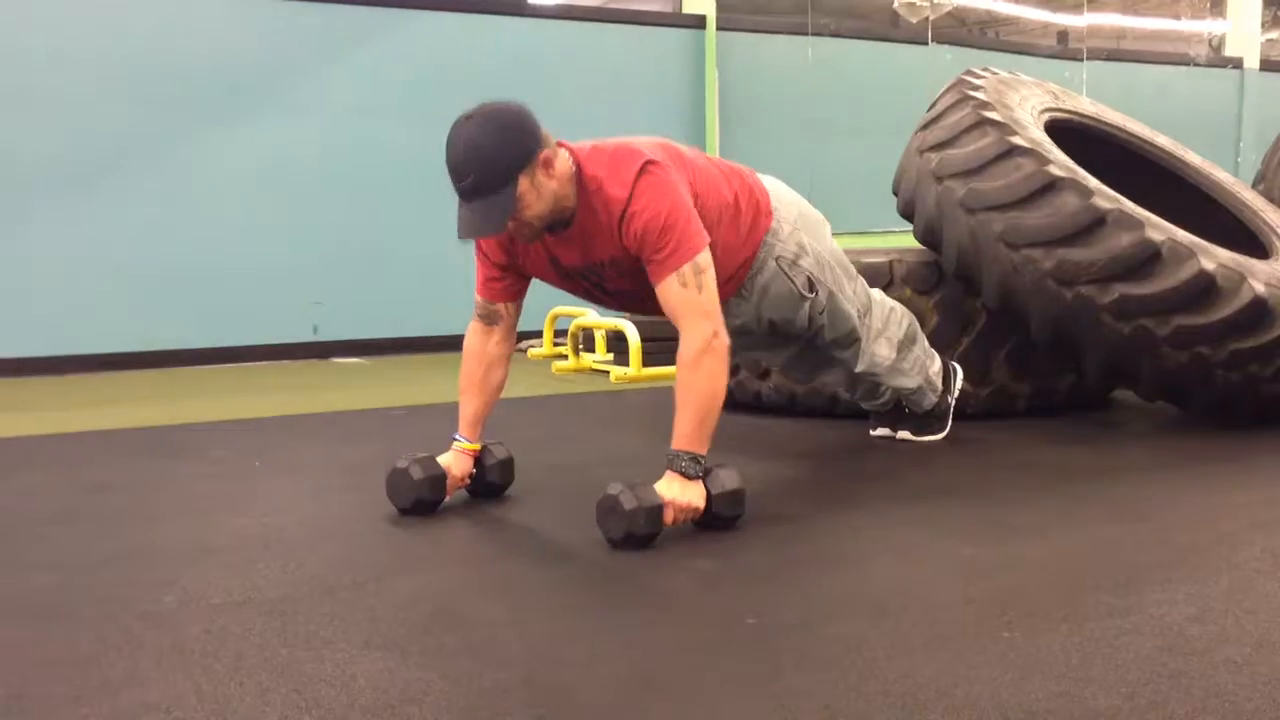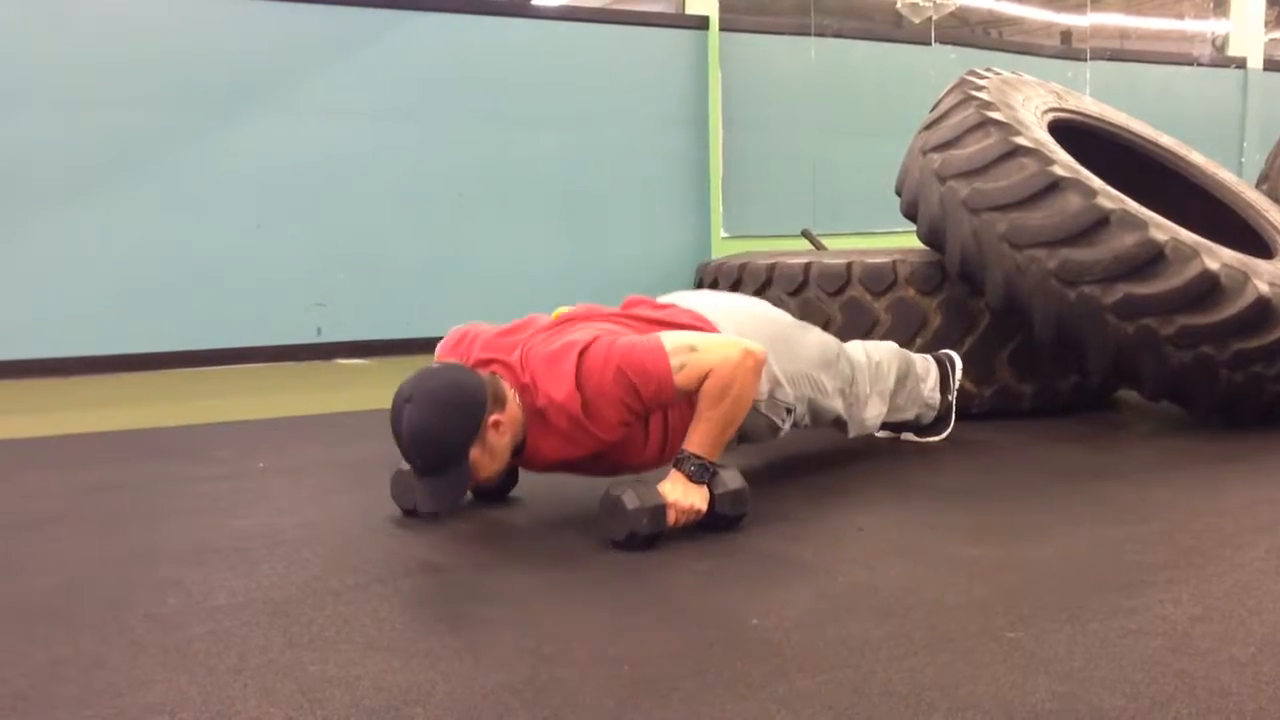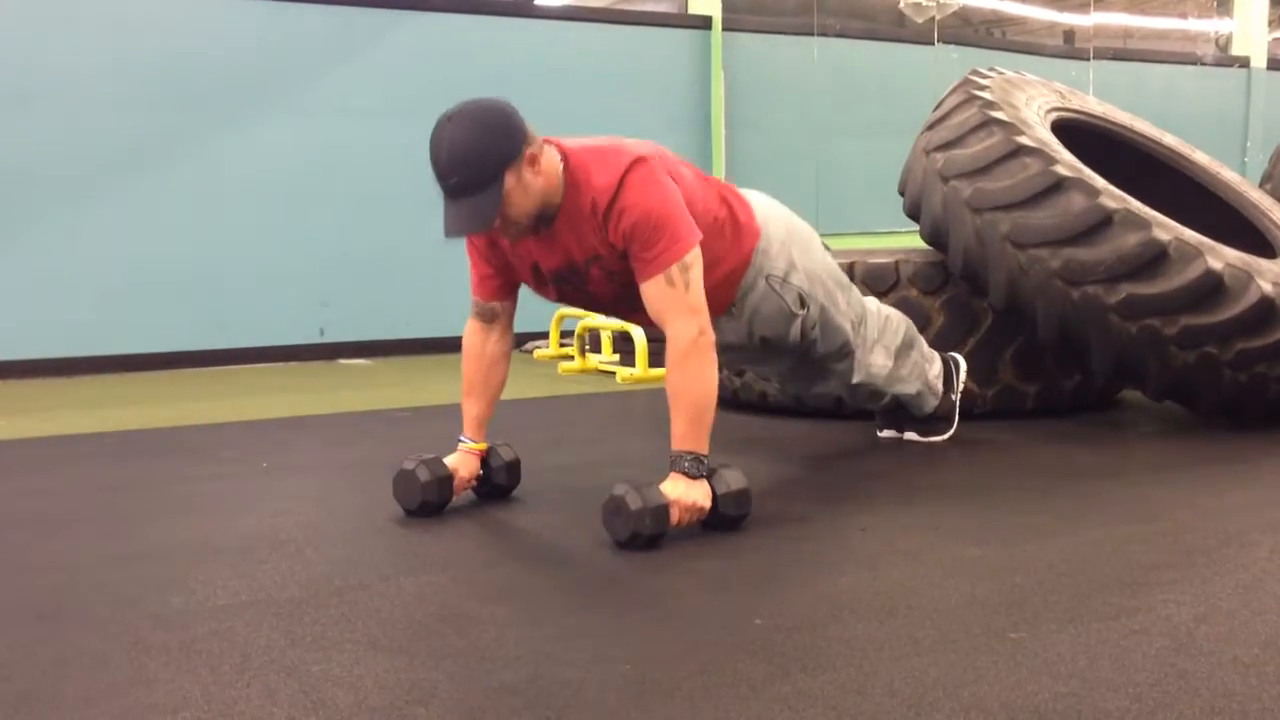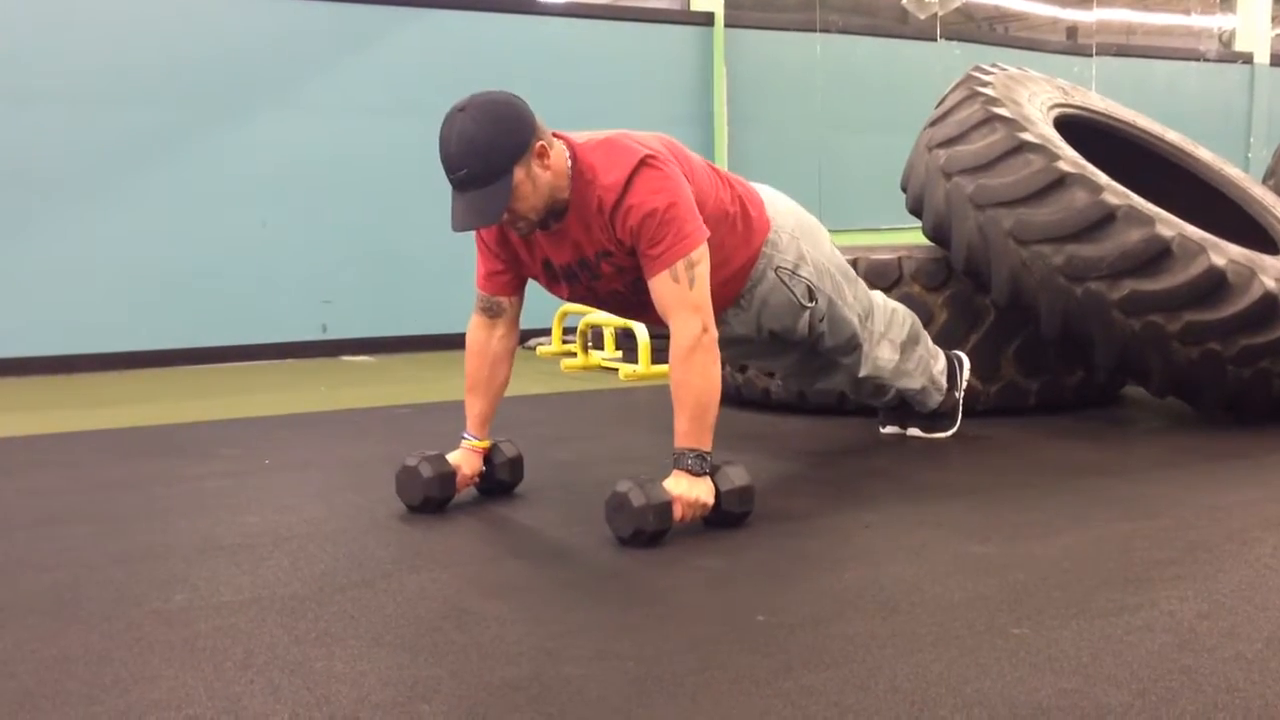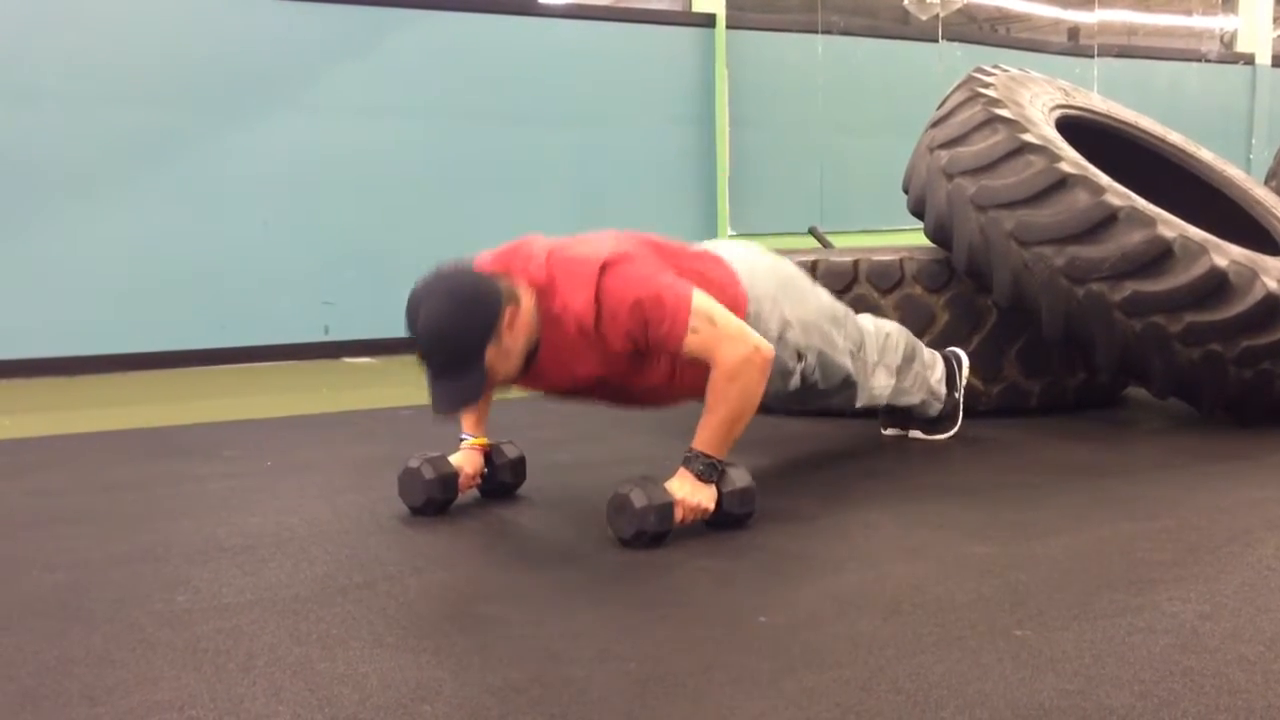
dt=0.7s
person 1, frame 1
left shoulder: (640, 193)
right shoulder: (505, 219)
left elbow: (705, 336)
right elbow: (491, 327)
left wrist: (685, 469)
right wrist: (465, 444)
left hip: (766, 244)
right hip: (704, 278)
left knee: (861, 334)
right knee: (814, 359)
left ankle: (931, 386)
right ankle: (891, 401)
person 1, frame 2
left shoulder: (586, 388)
right shoulder: (464, 358)
left elbow: (743, 358)
left wrist: (692, 471)
right wrist: (457, 470)
left hip: (731, 350)
right hip: (670, 332)
left knee: (847, 386)
left ankle: (929, 379)
right ankle: (908, 378)
person 1, frame 3
left shoulder: (627, 189)
right shoulder: (499, 209)
left elbow: (690, 337)
right elbow: (488, 322)
left wrist: (689, 469)
right wrist: (472, 442)
left hip: (757, 258)
left knee: (860, 340)
right knee: (818, 369)
left ankle: (936, 381)
right ankle: (906, 405)
person 1, frame 4
left shoulder: (636, 184)
right shoulder: (502, 214)
left elbow: (694, 332)
right elbow: (493, 322)
left wrist: (691, 466)
right wrist: (473, 443)
left hip: (767, 256)
right hip: (713, 299)
left knee: (866, 338)
right knee: (823, 366)
left ankle: (939, 380)
right ankle: (904, 394)
person 1, frame 5
left shoulder: (607, 297)
right shoulder: (482, 295)
left elbow: (748, 356)
right elbow: (464, 370)
left wrist: (699, 472)
right wrist: (473, 441)
left hip: (750, 311)
right hip: (681, 302)
left knee: (858, 365)
left ankle: (937, 378)
right ankle: (909, 397)
